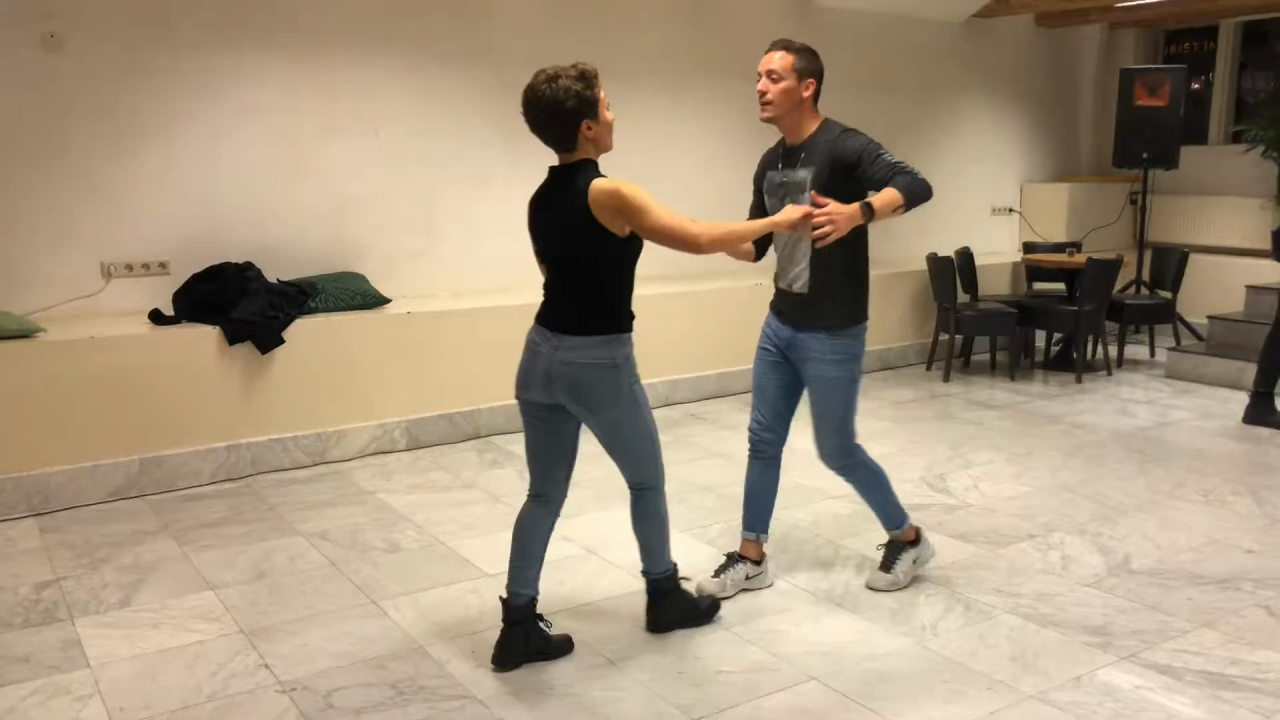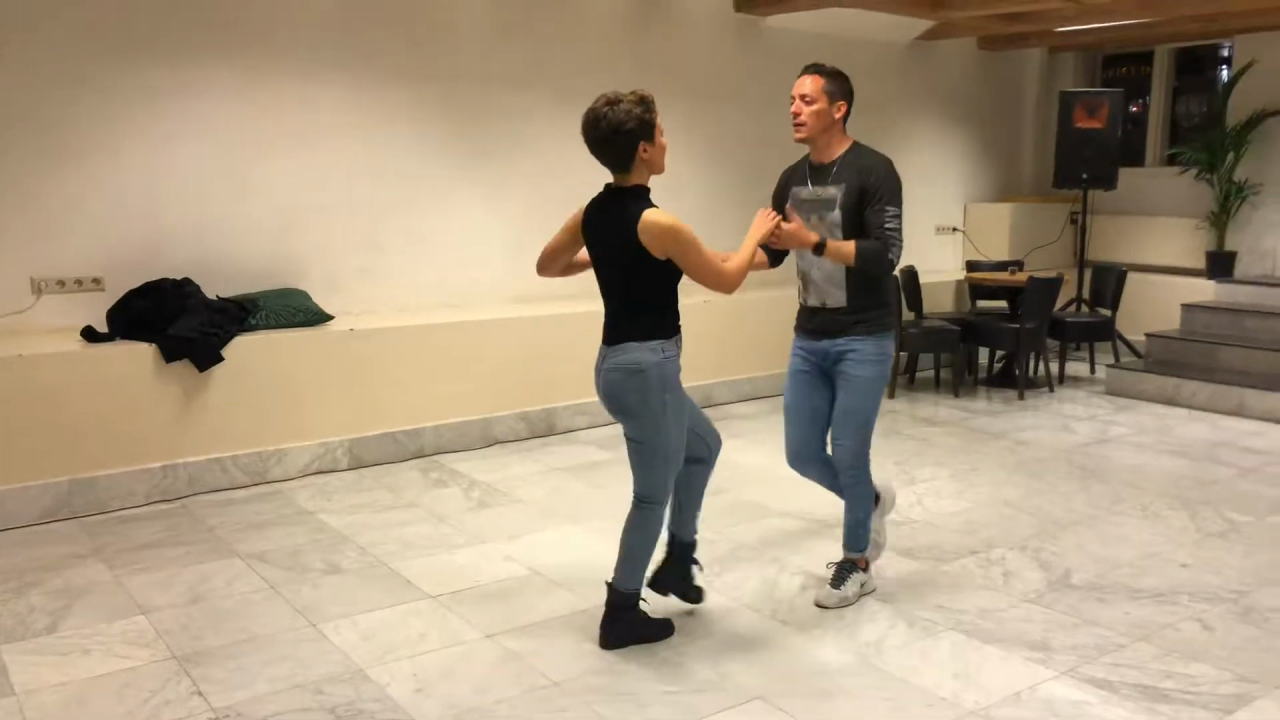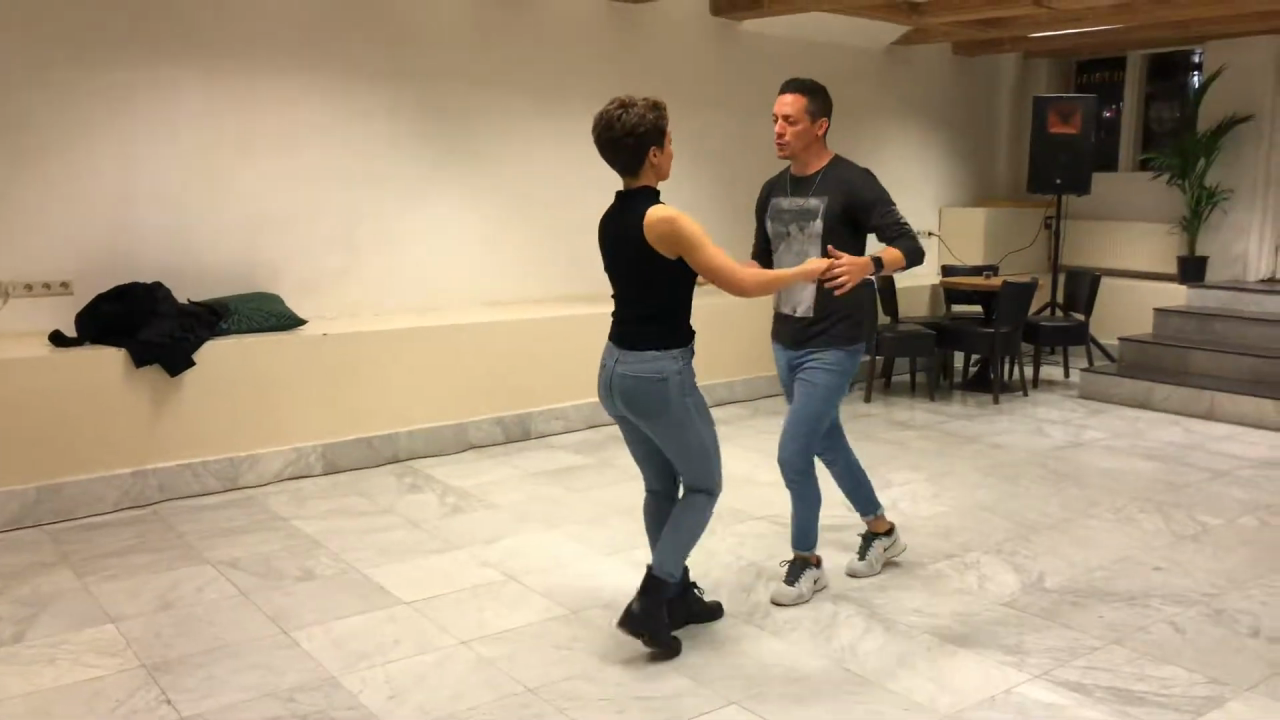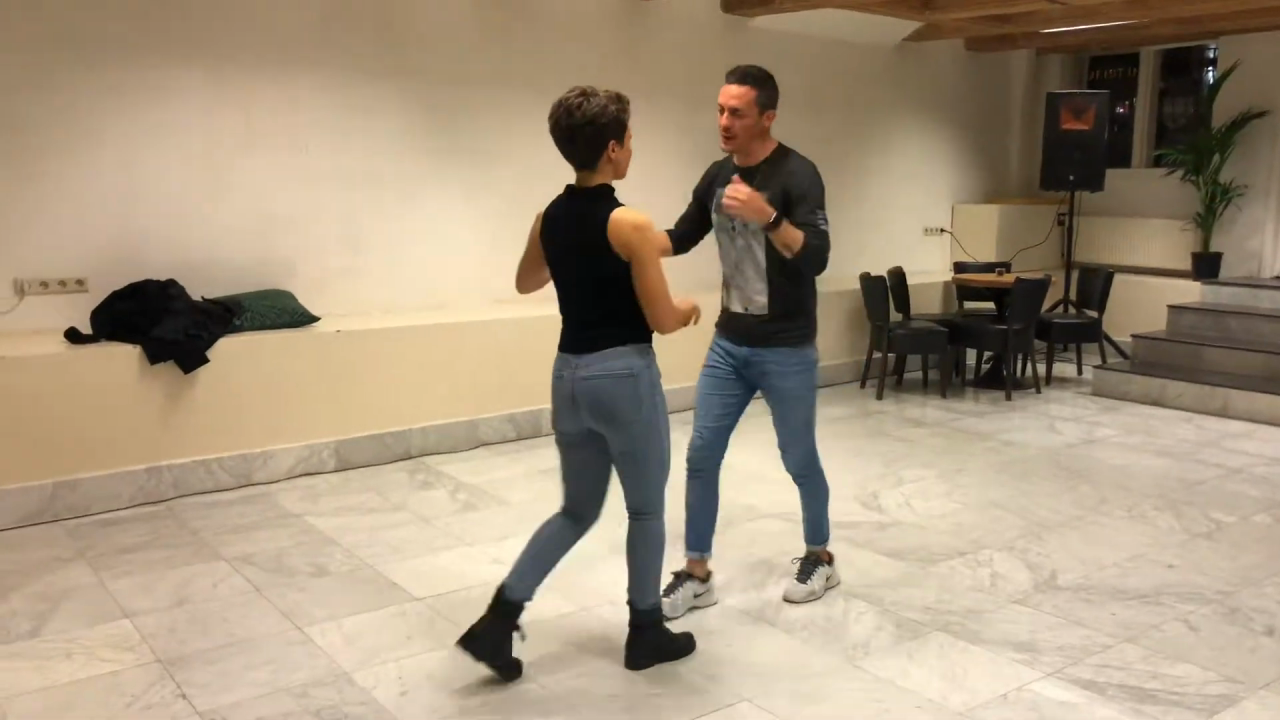
dt=0.5s
person 1, frame 1
left shoulder: (541, 200)
right shoulder: (607, 194)
right elbow: (703, 239)
right wrist: (781, 220)
left hip: (541, 356)
right hip: (598, 363)
left knee: (545, 492)
right knee: (646, 481)
left ankle: (519, 626)
right ankle: (663, 598)
person 1, frame 2
left shoulder: (590, 213)
right shoulder: (657, 224)
left elbow: (548, 265)
right elbow: (725, 279)
right wrist: (756, 234)
left hip: (619, 361)
right hip: (647, 368)
left knee: (703, 447)
right knee: (654, 493)
left ankle: (676, 564)
right ankle: (621, 616)
person 1, frame 3
left shoulder: (611, 220)
right shoulder: (663, 220)
right elbow: (742, 283)
left wrist: (687, 268)
right wrist: (803, 271)
left hip: (617, 370)
right hip: (659, 374)
left knee: (661, 487)
right knee: (704, 488)
left ankle: (677, 595)
right ankle: (650, 600)
person 1, frame 4
left shoulder: (549, 218)
right shoulder: (629, 224)
left elbow: (525, 282)
right elbow: (660, 318)
right wrist: (687, 308)
left hip: (570, 375)
right hip: (624, 376)
left knee: (577, 509)
right knee: (646, 508)
left ankle: (496, 621)
right ankle: (646, 633)
person 2, frame 1
left shoulder: (843, 146)
right shoulder: (770, 163)
left elbow: (917, 187)
left wrist: (858, 210)
left hip: (833, 332)
right hip: (781, 324)
left knee: (835, 449)
right knee: (763, 441)
left ankle: (906, 537)
right ankle: (751, 557)
person 2, frame 2
left shoulder: (873, 170)
right shoulder: (790, 179)
left elbow: (885, 254)
right elbow: (772, 254)
left wrist: (814, 242)
left hip: (864, 338)
right hip: (808, 338)
left knee: (848, 454)
right knee: (802, 455)
left ankle: (854, 564)
right ankle: (868, 501)
person 2, frame 3
left shoulder: (854, 184)
right shoulder: (772, 192)
left elbow: (911, 248)
left wrist: (869, 265)
left hip: (832, 348)
right hip: (786, 345)
left knee: (792, 455)
right knee: (827, 445)
left ankle: (806, 560)
right ankle: (881, 530)
person 2, frame 4
left shoulder: (797, 175)
right shoulder: (716, 176)
left elbow: (815, 257)
right elbow: (682, 237)
left wrist: (766, 216)
left hip: (786, 349)
right hip: (728, 344)
left knee: (798, 457)
right knee: (700, 454)
left ankle: (819, 558)
right ankle: (697, 573)
